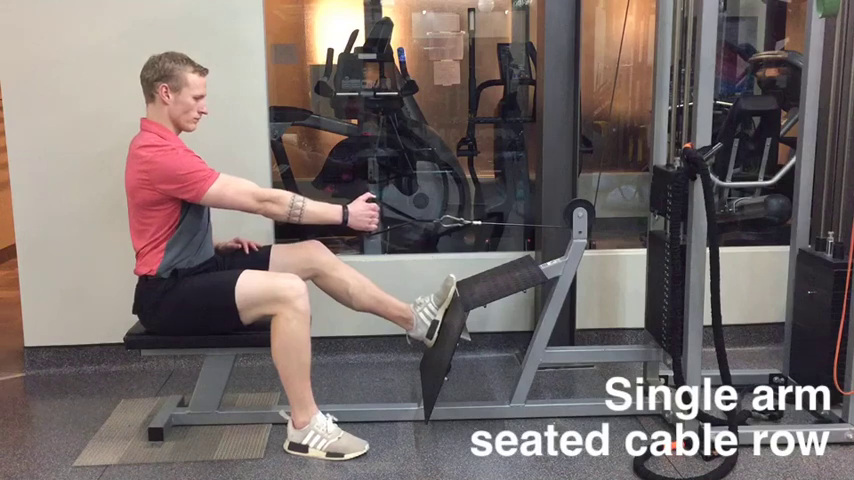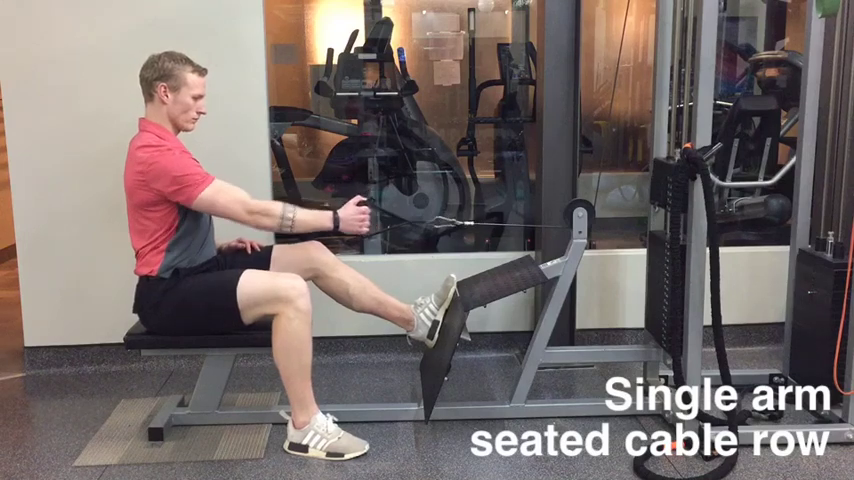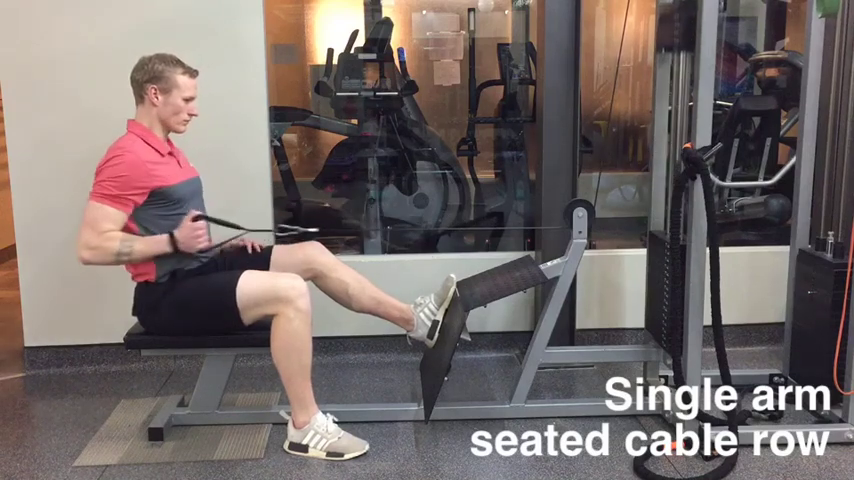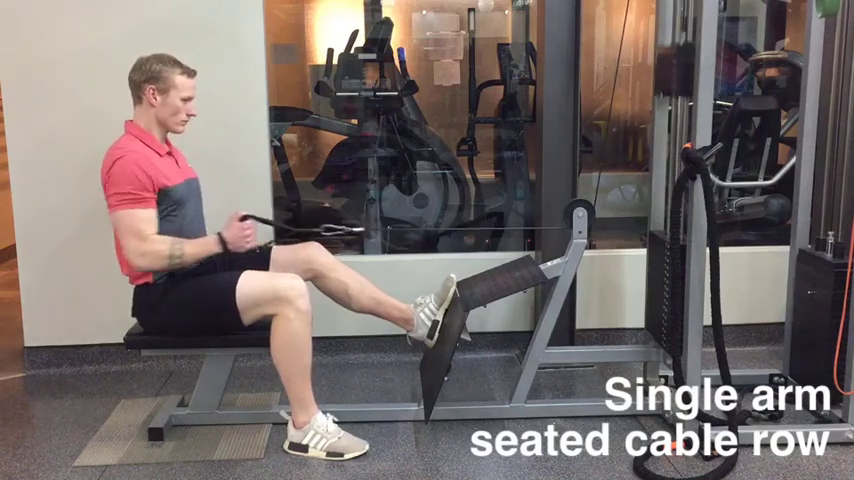
dt=0.7s
person 1, frame 1
left shoulder: (159, 145)
right shoulder: (160, 156)
right elbow: (262, 200)
left wrist: (218, 245)
right wrist: (344, 214)
left hip: (193, 270)
right hip: (168, 294)
left knee: (313, 255)
right knee: (289, 292)
left ankle: (414, 319)
right ankle: (305, 426)
person 1, frame 2
left shoulder: (158, 145)
right shoulder: (158, 156)
right elbow: (251, 211)
left wrist: (222, 246)
right wrist: (335, 219)
left hip: (194, 269)
right hip: (169, 293)
left knee: (312, 256)
right knee: (291, 292)
left ankle: (414, 320)
right ankle: (306, 426)
person 1, frame 3
left shoulder: (165, 149)
right shoulder: (128, 159)
right elbow: (91, 246)
left wrist: (223, 245)
right wrist: (173, 241)
left hip: (201, 269)
right hip: (168, 294)
left knee: (311, 254)
right knee: (290, 292)
left ankle: (414, 321)
right ankle: (305, 426)
person 1, frame 4
left shoulder: (163, 149)
right shoulder: (130, 159)
right elbow: (142, 254)
left wrist: (227, 242)
right wrist: (220, 242)
left hip: (196, 272)
right hip: (166, 295)
left knee: (311, 255)
right knee: (290, 292)
left ankle: (414, 321)
right ankle: (306, 426)
